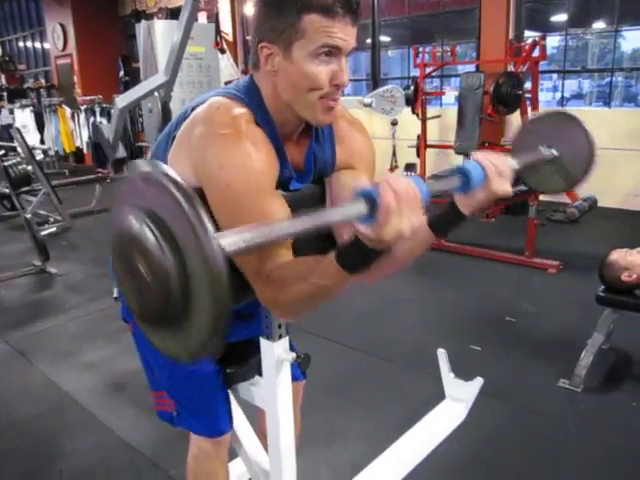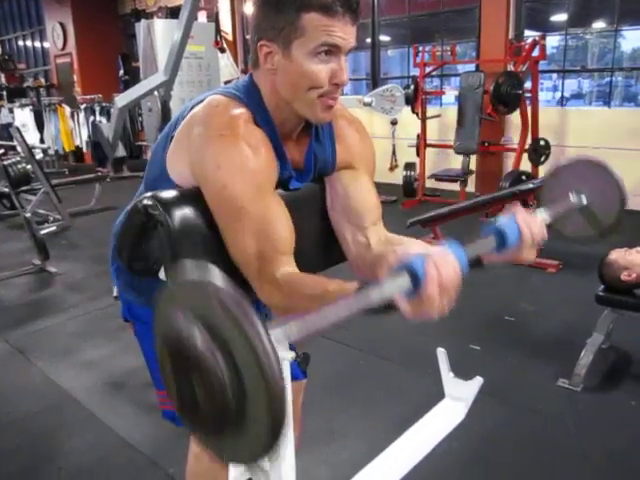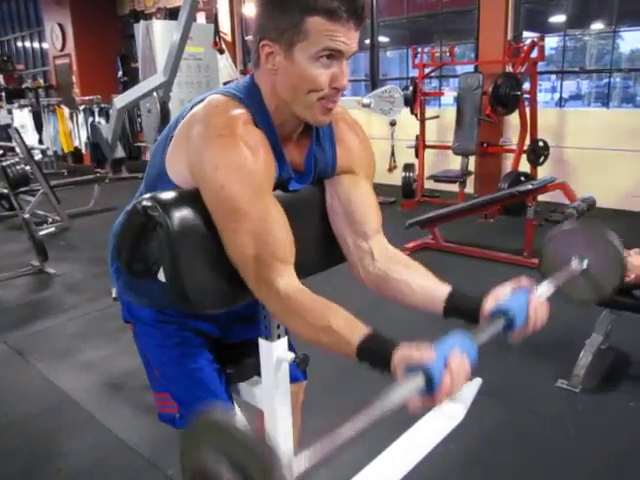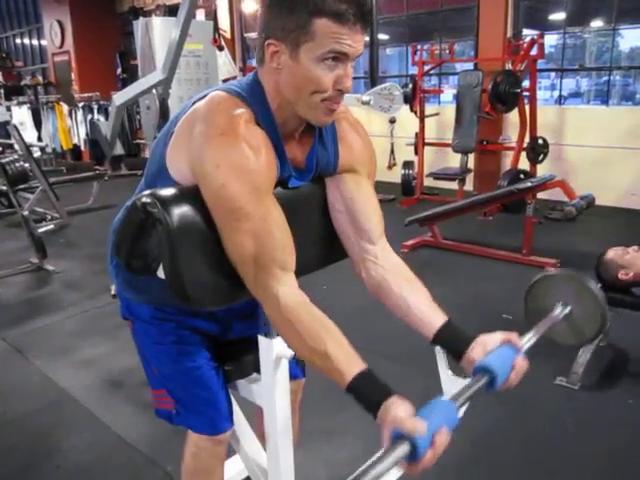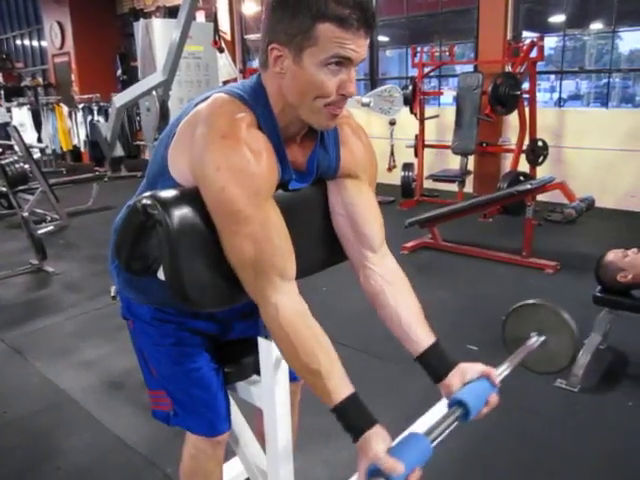
dt=0.2s
person 1, frame 1
left shoulder: (343, 133)
right shoulder: (231, 137)
left elbow: (357, 255)
right elbow: (279, 288)
left wrist: (458, 210)
right wrist: (372, 246)
left knee: (285, 385)
right knee: (212, 427)
person 1, frame 2
left shoulder: (342, 133)
right shoulder: (229, 137)
left elbow: (368, 246)
right elbow: (278, 284)
left hip: (237, 280)
right hip: (165, 289)
left knee: (285, 385)
person 1, frame 3
left shoulder: (341, 136)
right shoulder: (229, 139)
left elbow: (370, 254)
right elbow: (277, 288)
left wrist: (474, 305)
right wrist: (390, 356)
left hip: (239, 283)
left knee: (287, 385)
person 1, frame 4
left shoulder: (343, 136)
right shoulder: (229, 137)
left elbow: (373, 255)
right elbow: (279, 291)
left wrist: (461, 343)
right wrist: (380, 401)
left hip: (239, 279)
right hip: (163, 290)
left knee: (286, 382)
right knee: (211, 426)
person 1, frame 5
left shoulder: (346, 140)
right shoulder: (232, 141)
left elbow: (374, 261)
right elbow: (278, 297)
left wrist: (444, 367)
right wrist: (362, 428)
left hip: (238, 278)
right hip: (162, 289)
left knee: (285, 383)
right knee: (209, 427)
